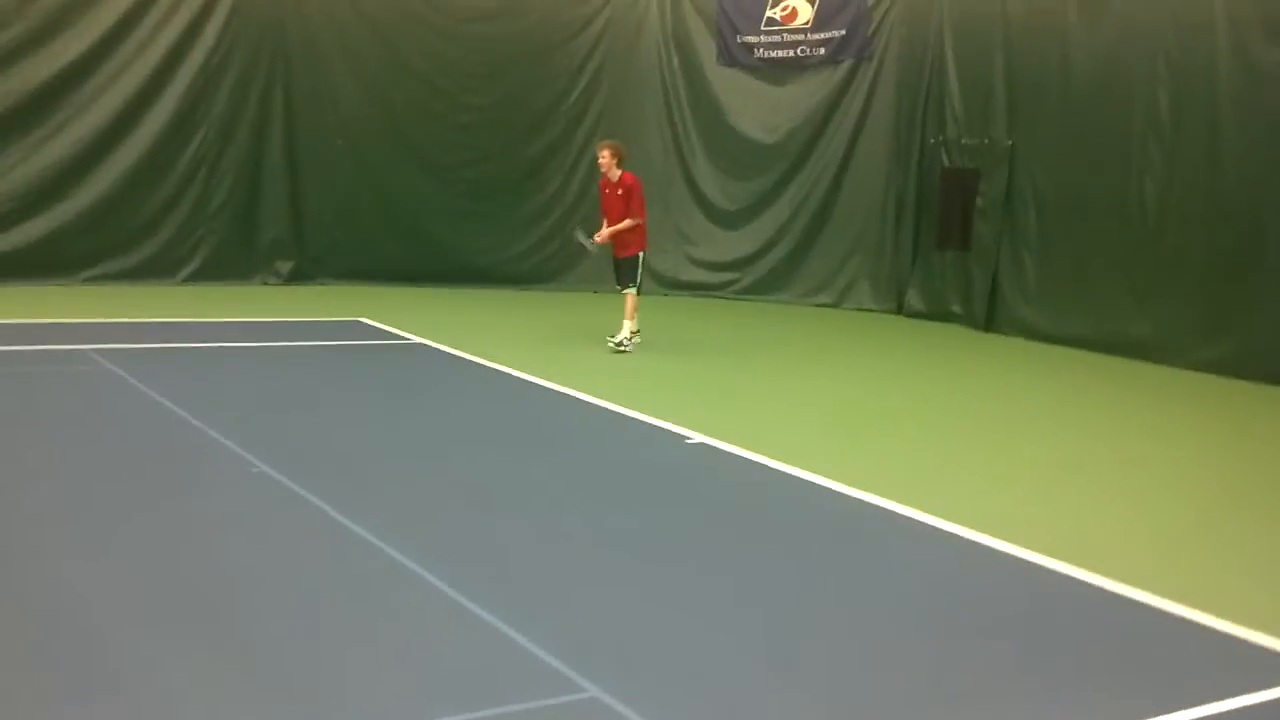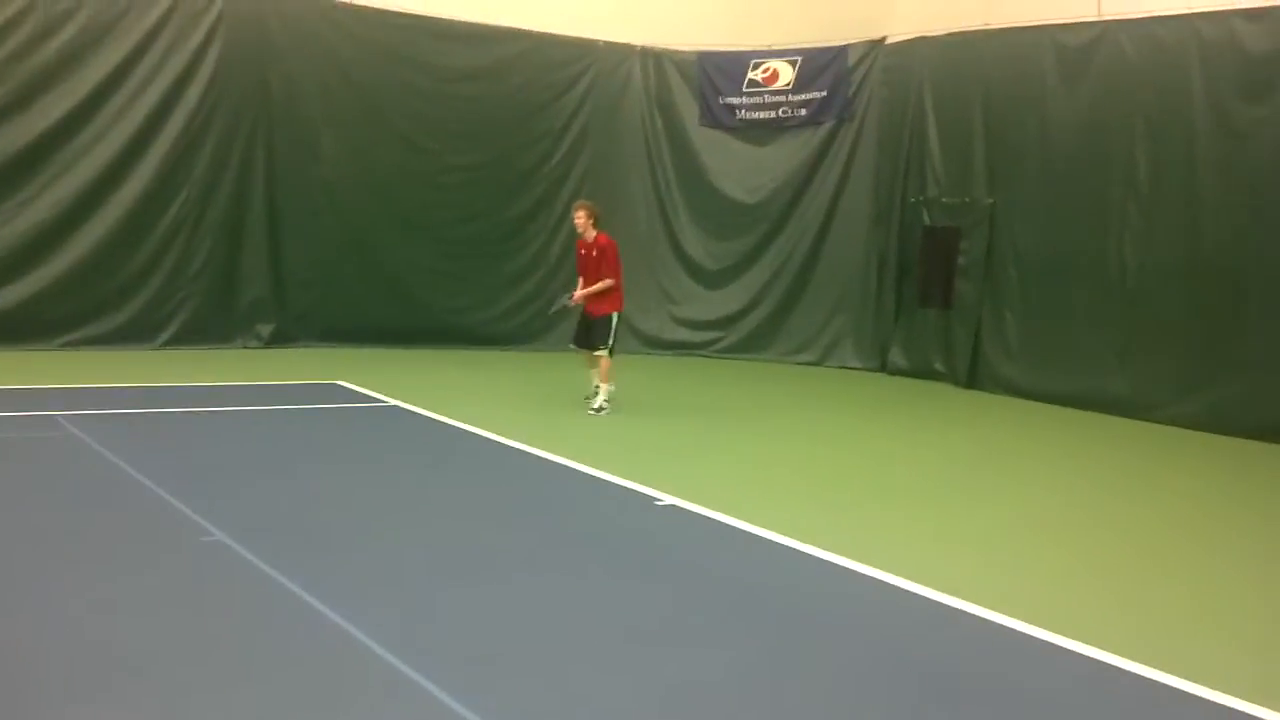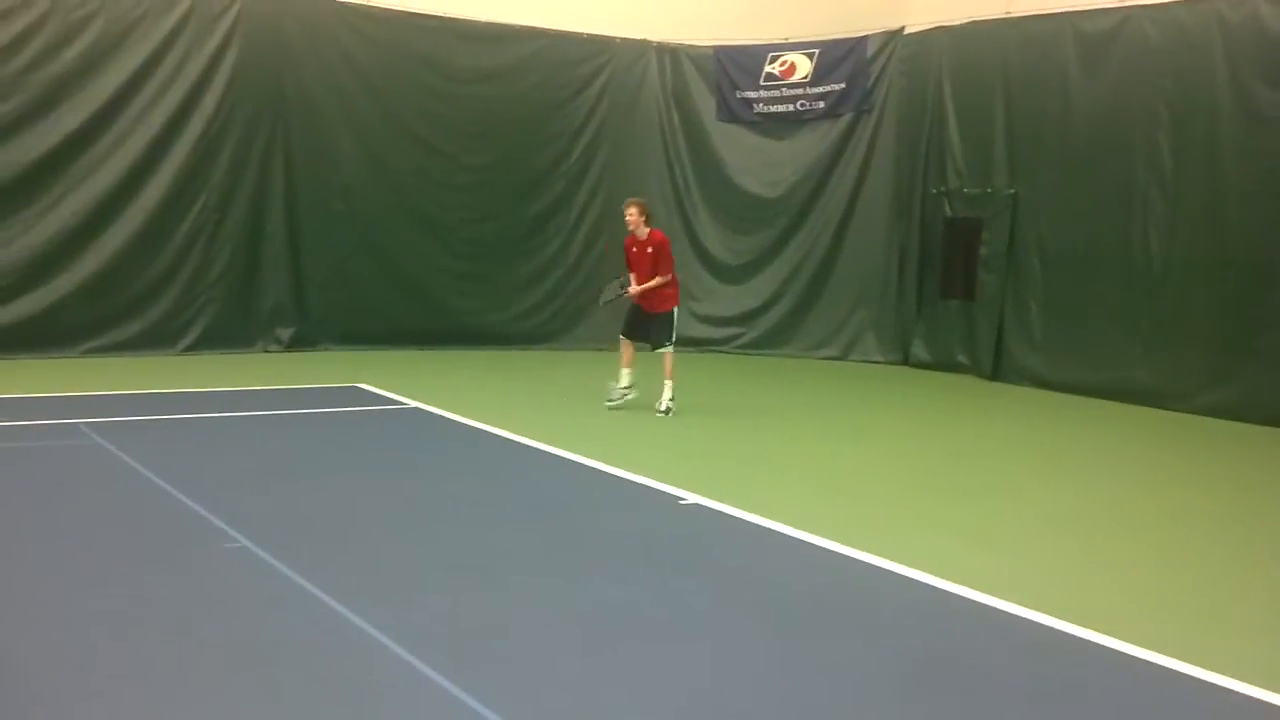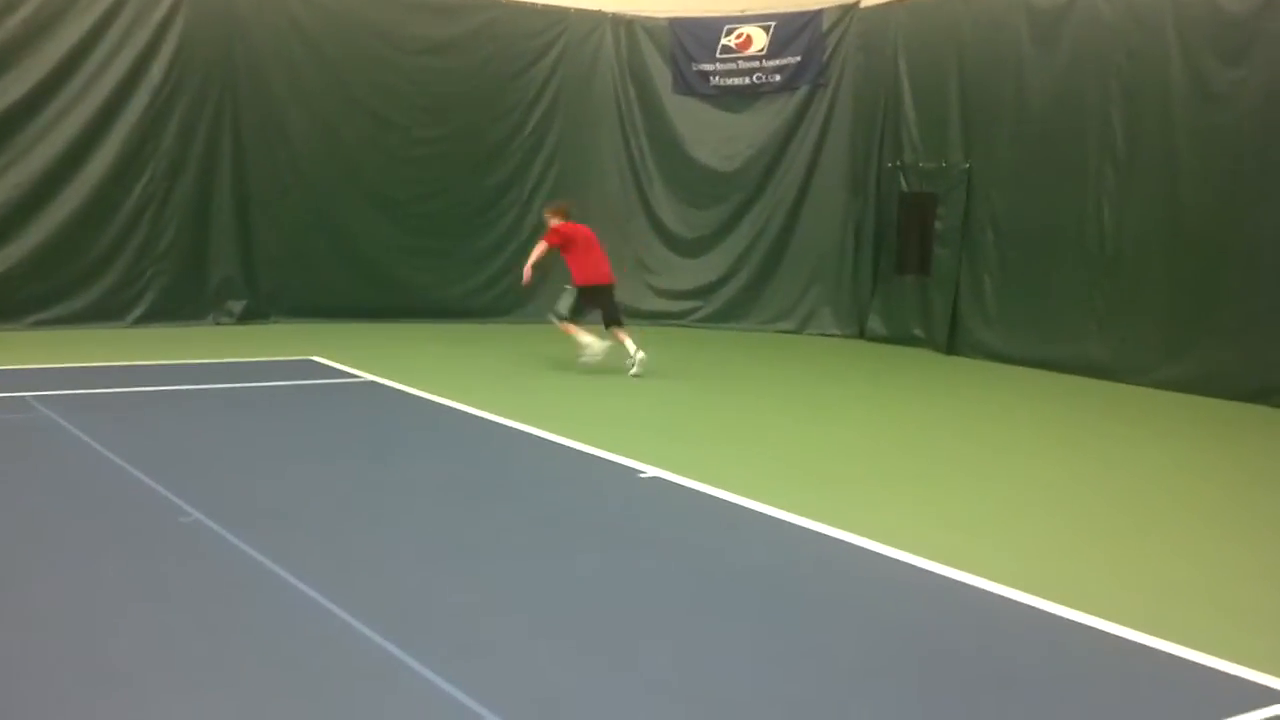
dt=0.7s
person 1, frame 1
left shoulder: (631, 182)
right shoulder: (603, 184)
left elbow: (636, 218)
left wrist: (611, 231)
right wrist: (603, 231)
left hip: (633, 244)
right hip: (618, 244)
left knee: (630, 288)
right knee: (625, 288)
left ankle: (625, 336)
right ankle: (633, 331)
person 1, frame 2
left shoulder: (606, 243)
right shoulder: (580, 244)
left elbow: (610, 280)
left wrist: (585, 292)
right wrist: (579, 292)
left hip: (608, 304)
right hip: (590, 304)
left knee: (602, 350)
right knee: (581, 345)
left ankle: (604, 398)
right ankle: (598, 384)
person 1, frame 3
left shoulder: (660, 240)
right shoulder: (628, 242)
left elbow: (666, 275)
left wrist: (641, 289)
right wrist: (634, 287)
left hip: (664, 301)
right hip: (640, 300)
left knee: (664, 347)
right knee: (627, 338)
left ankle: (667, 397)
right ankle: (624, 386)
person 1, frame 4
left shoulder: (558, 230)
right shoulder: (585, 231)
left elbow: (542, 246)
left wrist: (528, 265)
left hip: (585, 284)
right hip: (605, 282)
left knee: (561, 320)
right knee: (615, 326)
left ankle: (593, 344)
right ankle: (634, 352)
